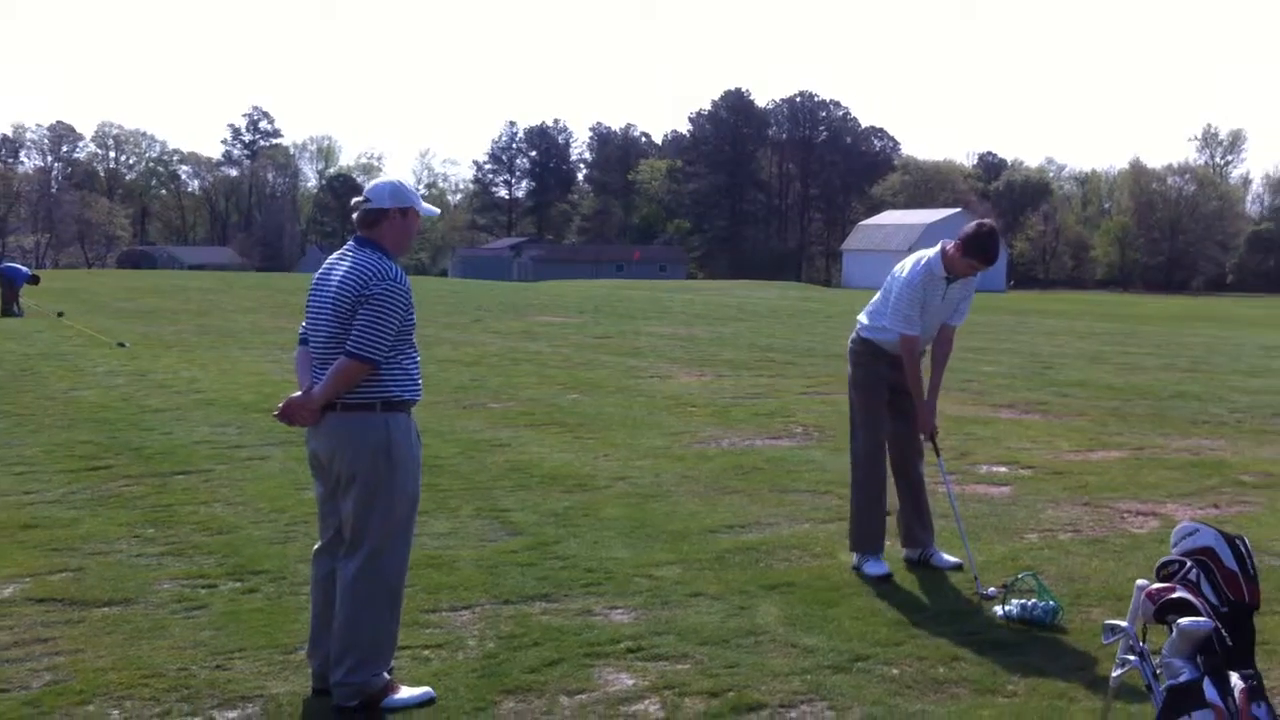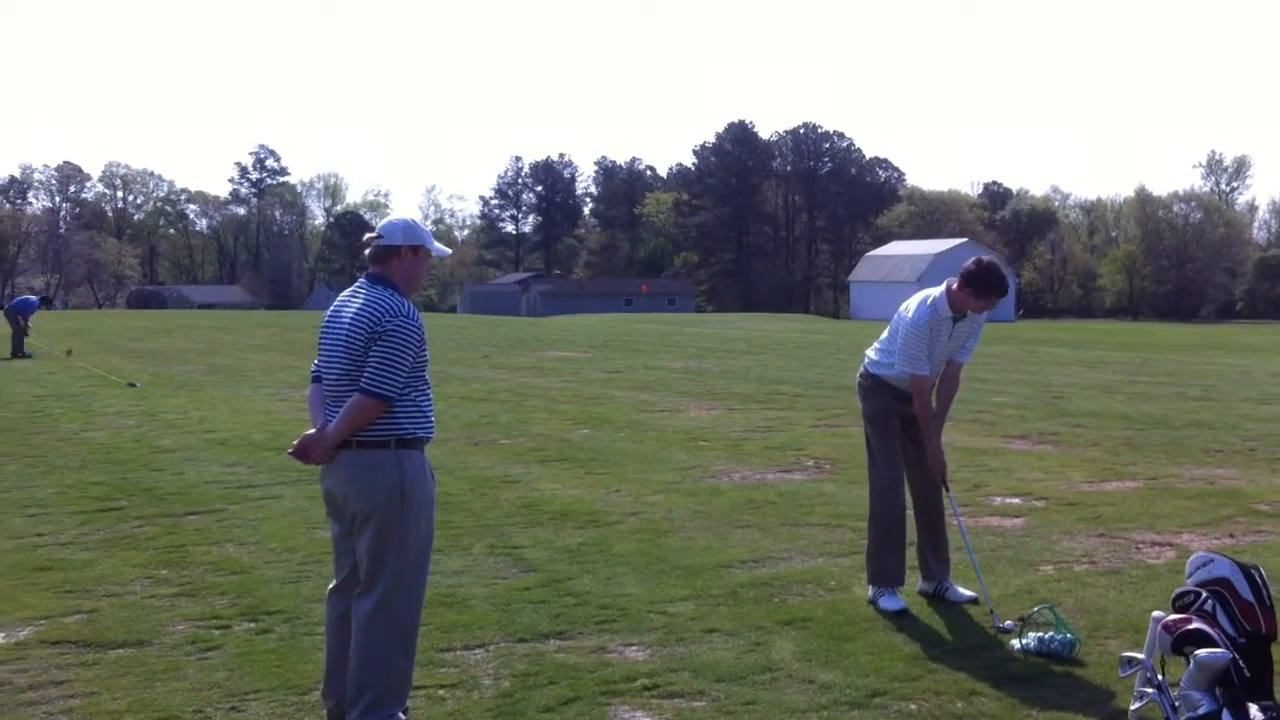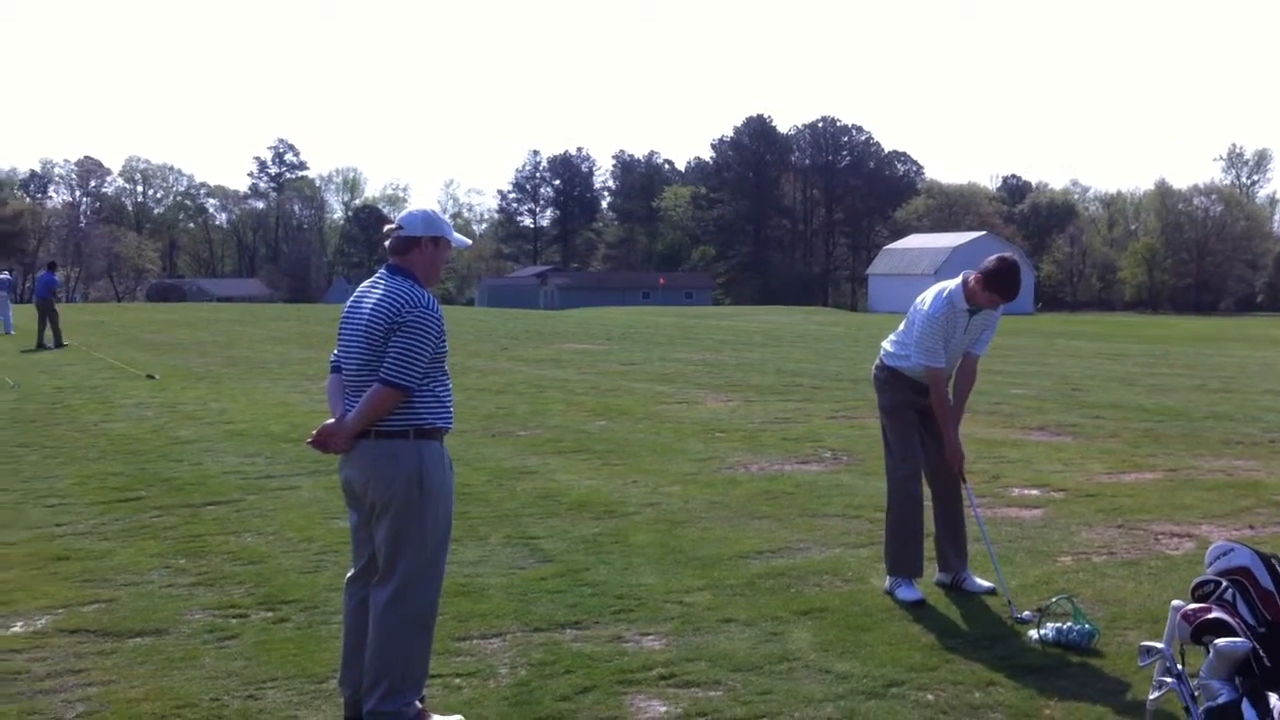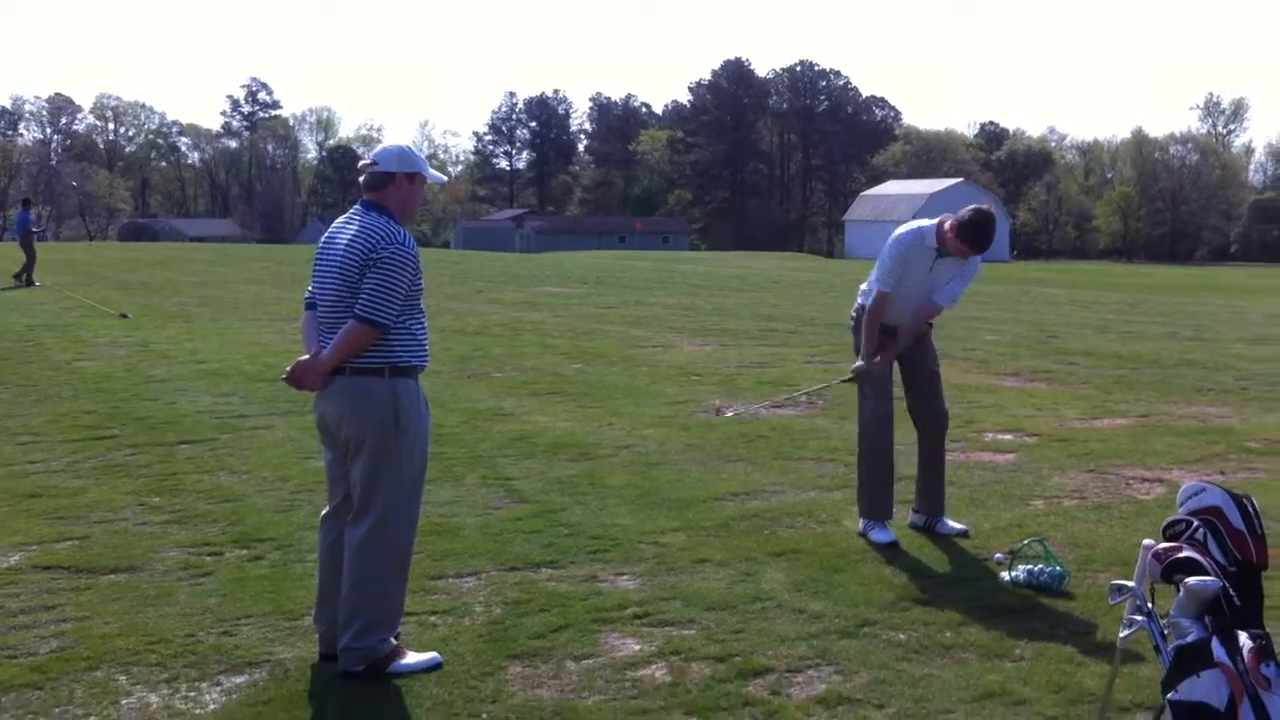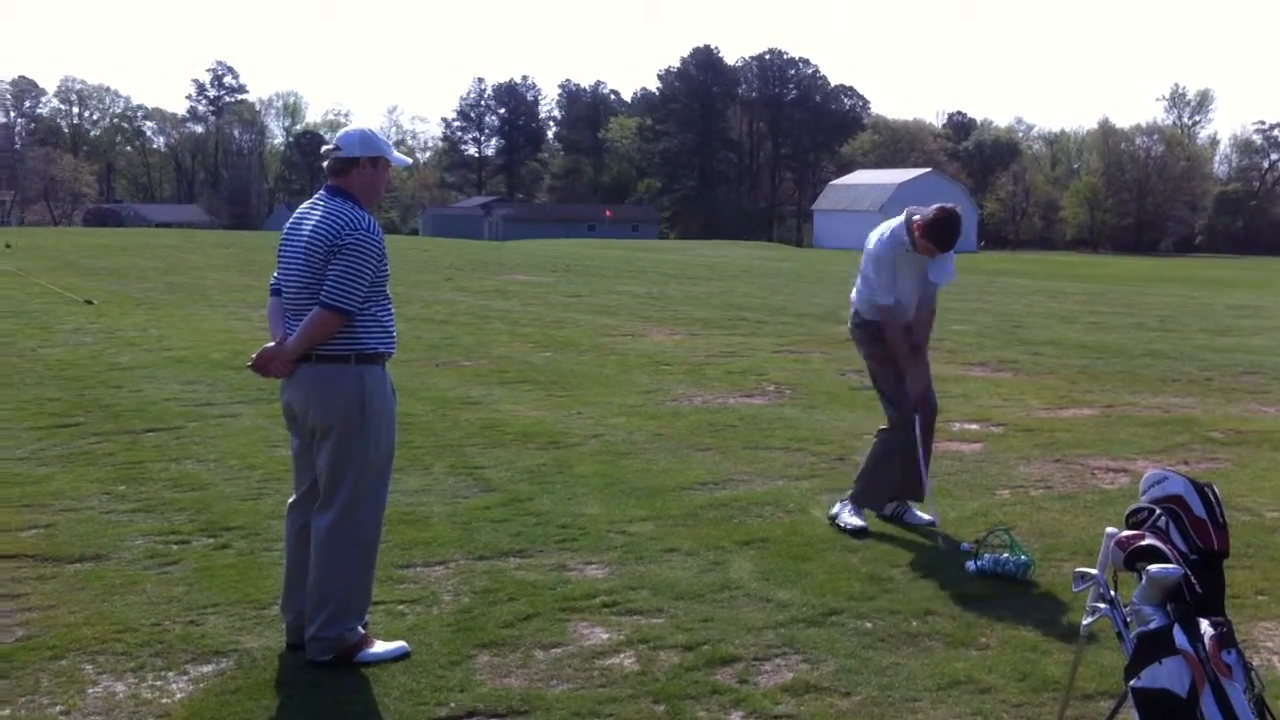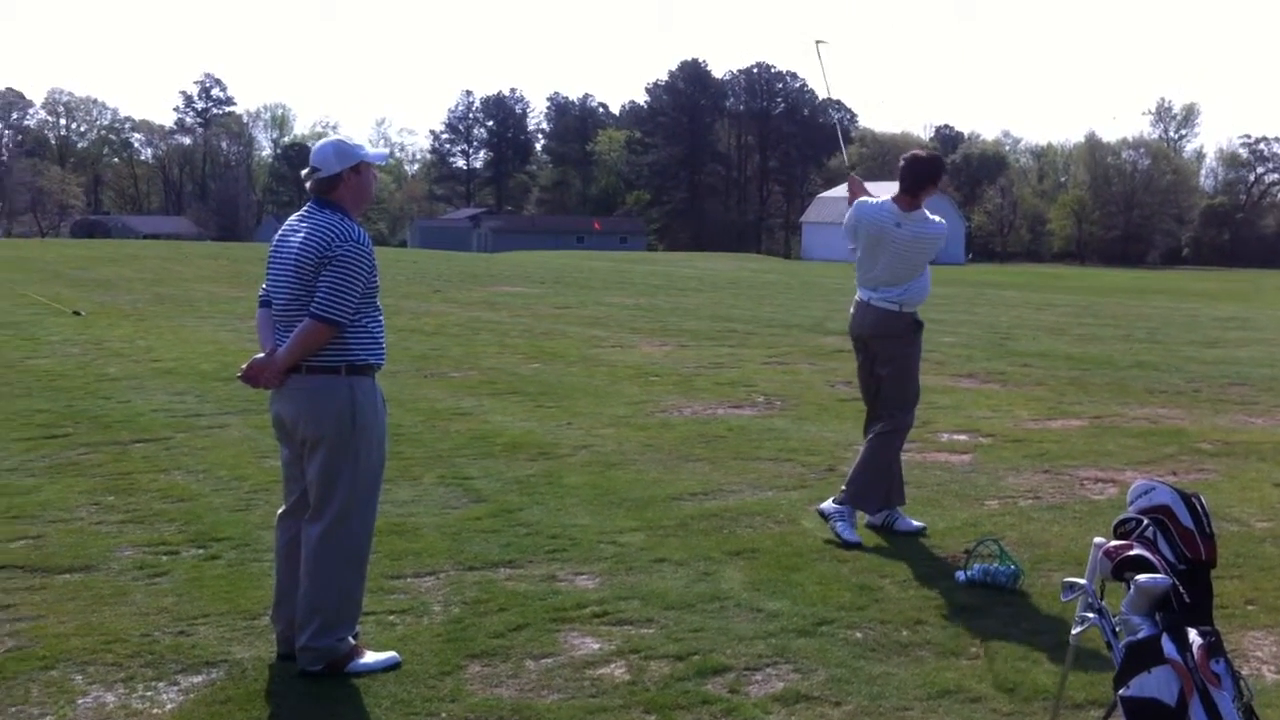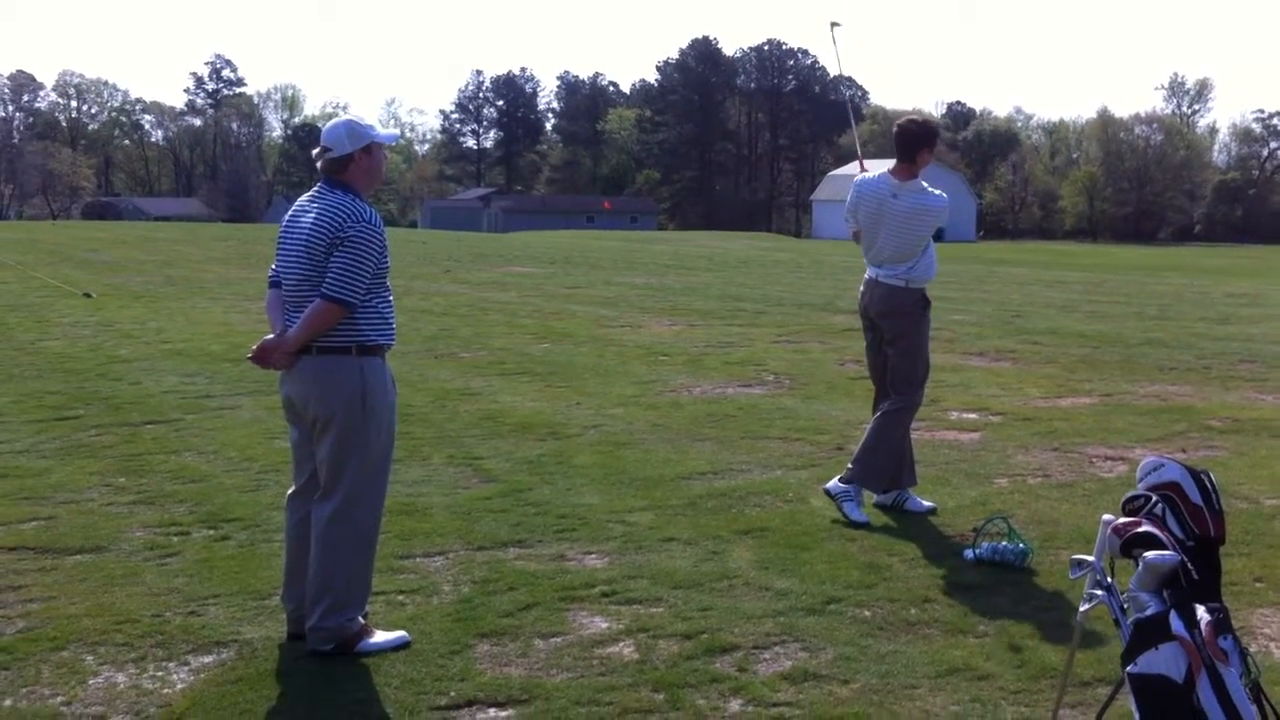
dt=0.7s
person 1, frame 1
left shoulder: (331, 266)
right shoulder: (387, 277)
left elbow: (308, 343)
right elbow: (360, 360)
left wrist: (308, 397)
right wrist: (313, 402)
left hip: (331, 427)
right hip: (376, 428)
left knee: (335, 549)
right knee: (374, 556)
left ankle: (328, 668)
right ankle: (360, 682)
person 1, frame 2
left shoulder: (341, 305)
right shoulder: (399, 315)
left elbow: (320, 380)
right elbow: (374, 397)
left wrist: (322, 436)
right wrist: (327, 440)
left hip: (343, 466)
right hip: (389, 466)
left knee: (350, 587)
right knee: (389, 595)
person 1, frame 3
left shoulder: (362, 295)
right shoulder: (419, 305)
left elbow: (339, 370)
right elbow: (393, 386)
left wrist: (340, 424)
right wrist: (347, 430)
left hip: (363, 456)
right hip: (409, 456)
left knee: (367, 577)
right knee: (407, 585)
person 1, frame 4
left shoulder: (336, 231)
right shoulder: (395, 241)
left elbow: (313, 308)
right elbow: (368, 324)
left wrist: (316, 363)
right wrist: (320, 367)
left hip: (337, 393)
right hip: (383, 394)
left knee: (343, 515)
right knee: (381, 523)
left ankle: (335, 634)
right ankle: (367, 648)
person 1, frame 5
left shoulder: (301, 217)
right shoulder: (360, 227)
left elbow: (279, 293)
right elbow: (333, 310)
left wrist: (281, 348)
right wrist: (286, 354)
left hip: (304, 381)
right hip: (350, 382)
left knee: (309, 503)
right knee: (348, 510)
left ankle: (303, 623)
right ankle: (334, 636)
person 1, frame 6
left shoulder: (291, 230)
right shoulder: (349, 238)
left elbow: (268, 304)
right elbow: (324, 322)
left wrist: (271, 360)
right wrist: (276, 366)
left hip: (294, 392)
right hip: (339, 392)
left knee: (300, 513)
right knee: (339, 521)
left ankle: (294, 632)
right ankle: (325, 646)
person 1, frame 7
left shoulder: (300, 210)
right shoulder: (360, 219)
left elbow: (278, 285)
right elbow: (335, 301)
left wrist: (281, 340)
right wrist: (287, 346)
left hip: (303, 373)
right hip: (350, 372)
left knee: (309, 494)
right knee: (348, 501)
left ankle: (303, 613)
right ankle: (335, 627)
person 2, frame 1
left shoulder: (967, 280)
right shoulder: (913, 275)
left elbow: (944, 339)
right elbow: (909, 348)
left wrist: (932, 399)
right wrist: (921, 408)
left hip: (903, 358)
right hip: (871, 353)
left knee: (909, 453)
right knee: (870, 450)
left ankle: (918, 544)
right ankle: (866, 550)
person 2, frame 2
left shoulder: (975, 317)
right shoulder: (919, 315)
left elbow: (950, 377)
right elbow: (920, 389)
left wrist: (936, 438)
right wrist: (932, 447)
left hip: (916, 392)
right hip: (882, 389)
left knee: (929, 485)
right knee: (888, 484)
left ankle: (935, 577)
right ankle: (882, 584)
person 2, frame 3
left shoulder: (990, 310)
right shoulder: (935, 308)
left elbow: (967, 368)
right elbow: (937, 382)
left wrist: (953, 430)
right wrist: (950, 440)
left hip: (932, 384)
right hip: (897, 380)
left knee: (947, 474)
right knee: (906, 475)
left ankle: (952, 568)
right ankle: (900, 575)
person 2, frame 4
left shoulder: (969, 265)
right shoulder: (908, 238)
left elbow: (924, 316)
right elbow: (879, 300)
left wrist: (885, 360)
right wrist: (866, 357)
left hip: (916, 329)
right hip: (874, 324)
left knee: (934, 419)
right knee: (877, 419)
left ankle: (927, 510)
right ankle: (872, 517)
person 2, frame 5
left shoulder: (940, 246)
right shoulder: (882, 246)
left elbow: (927, 304)
right elbow: (885, 311)
left wrist: (917, 362)
right wrist: (908, 369)
left hip: (909, 326)
right hip: (875, 328)
left knee: (925, 411)
right knee: (904, 415)
left ankle: (895, 499)
right ankle: (852, 502)
person 2, frame 6
left shoulder: (864, 211)
right shoulder: (936, 231)
left hip: (863, 314)
right hip: (898, 324)
left knee: (880, 415)
right knee: (896, 419)
left ankle: (882, 507)
right ankle: (844, 503)
person 2, frame 7
left shoulder: (863, 186)
right shoulder: (935, 204)
left hip: (872, 292)
right hip: (906, 301)
left knee: (889, 393)
right knee: (904, 397)
left ankle: (893, 486)
right ankle: (850, 481)
